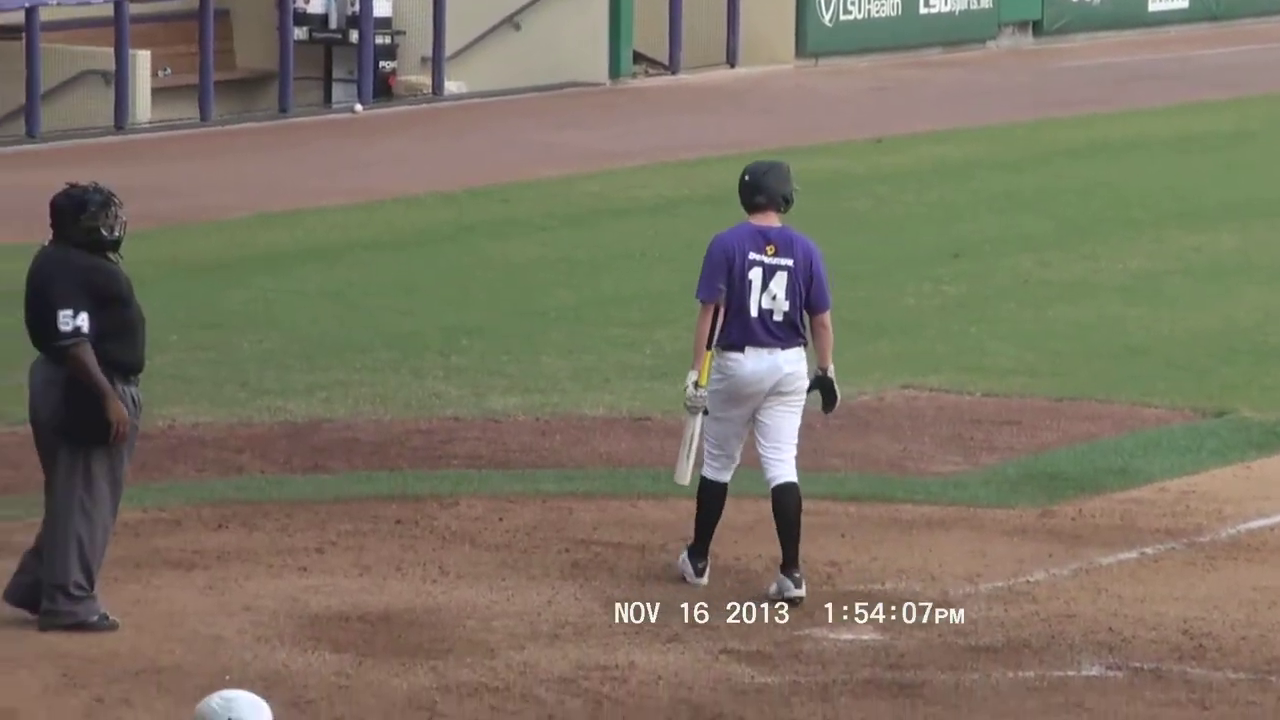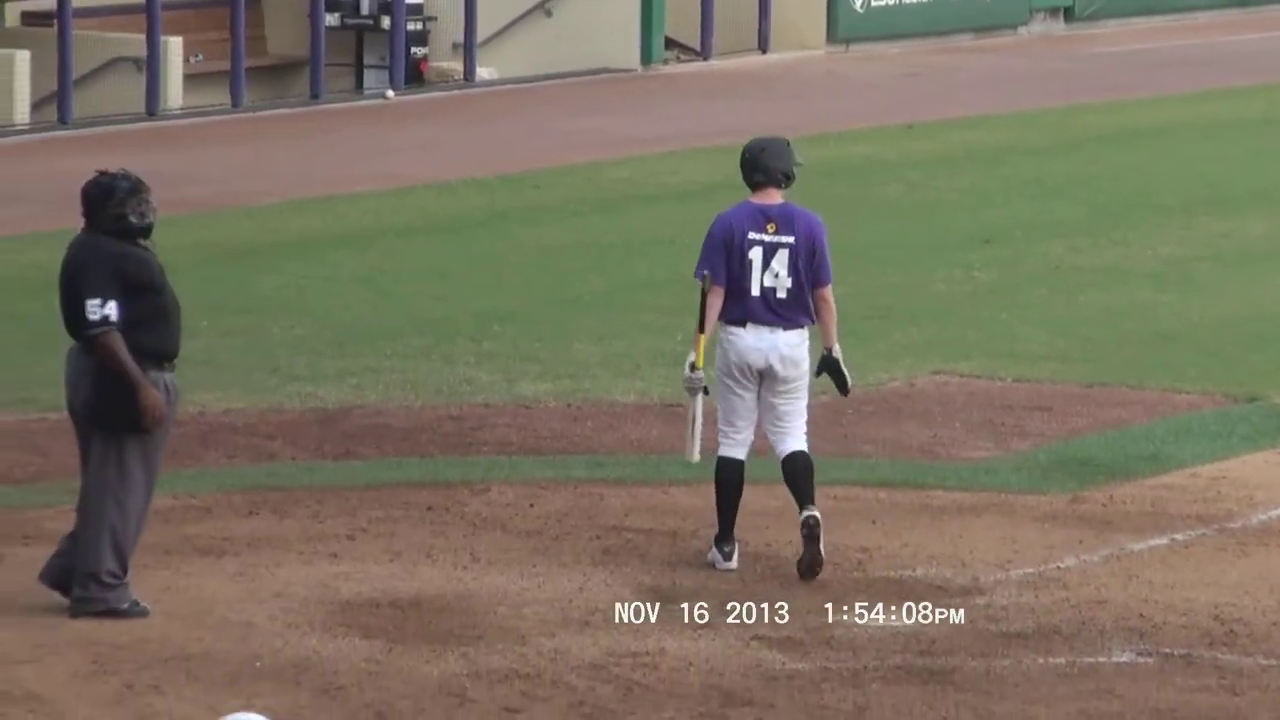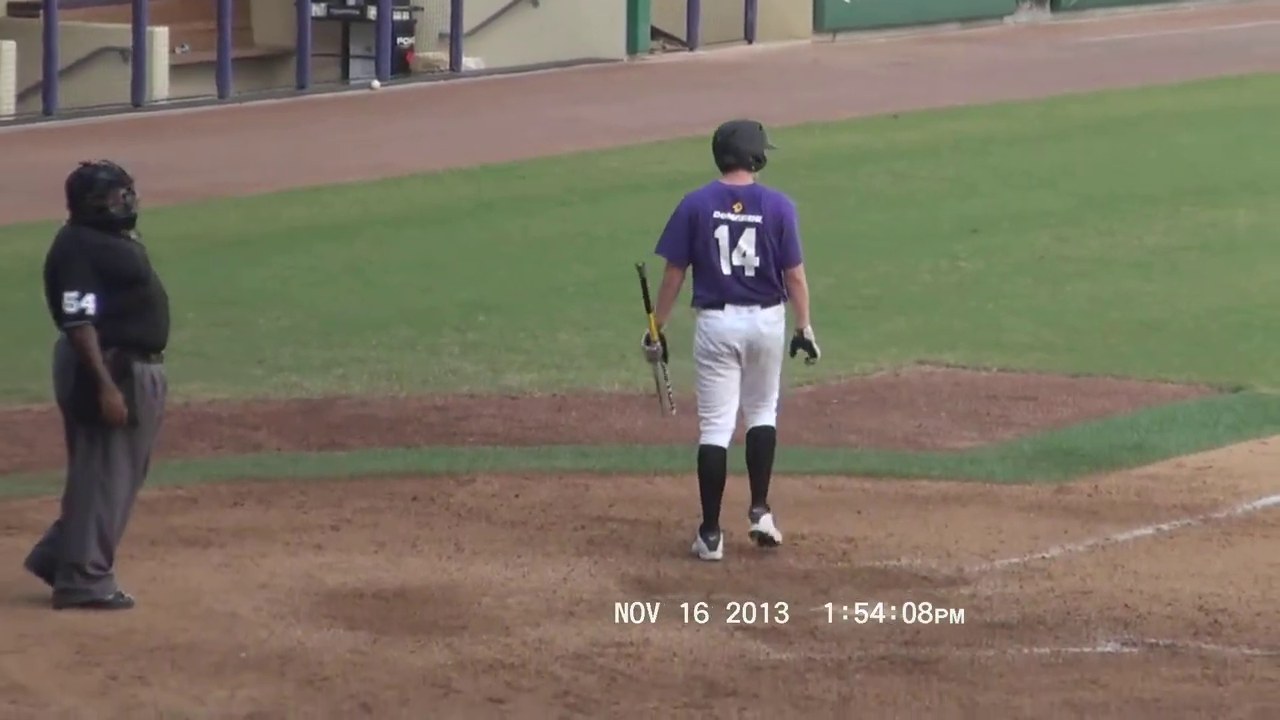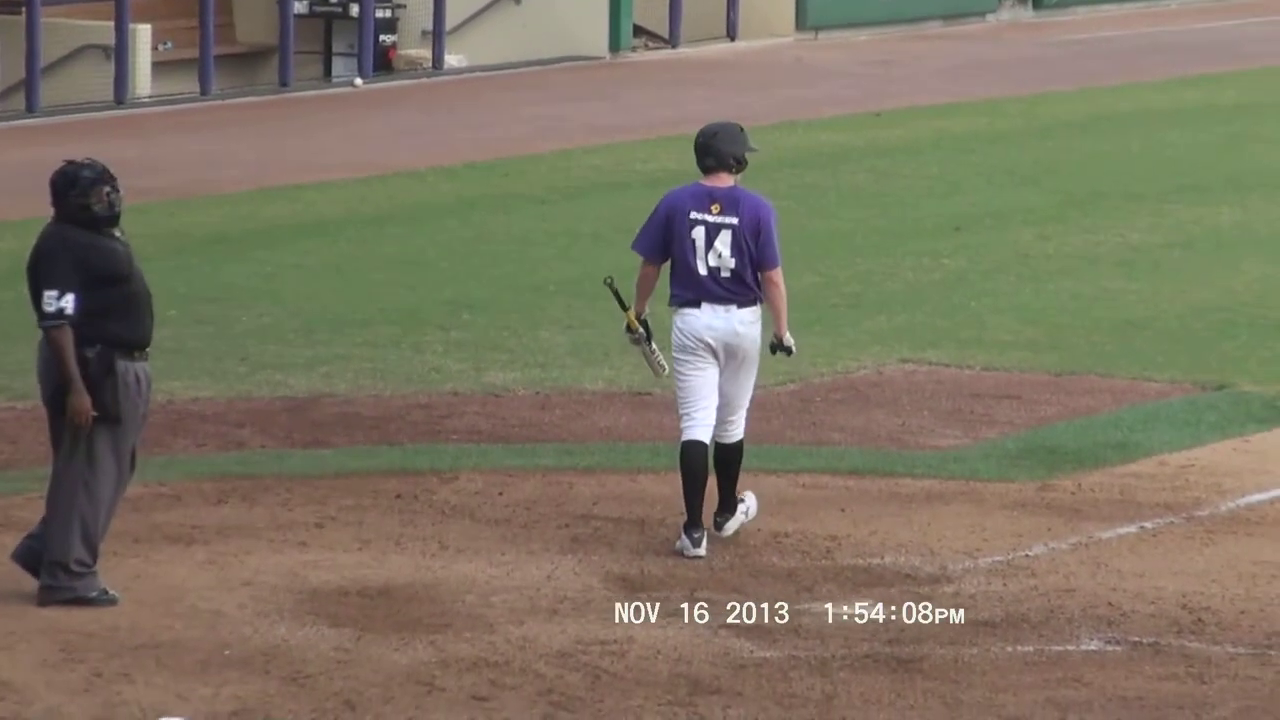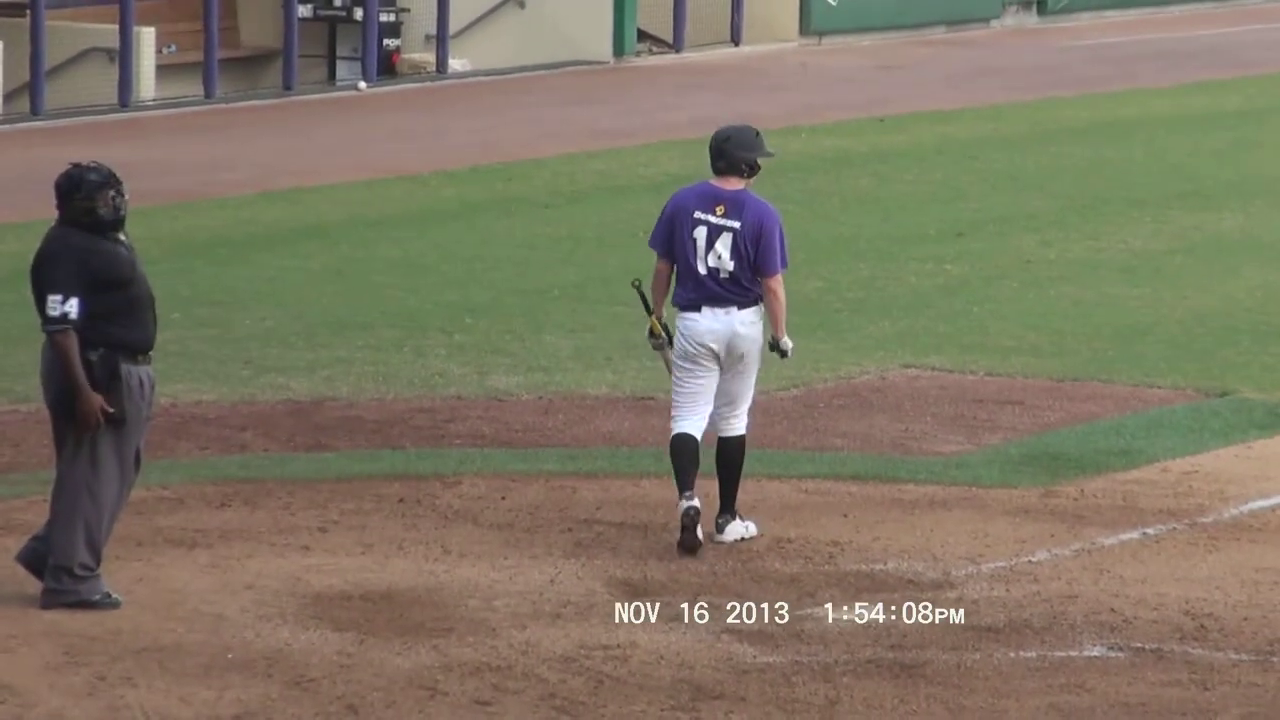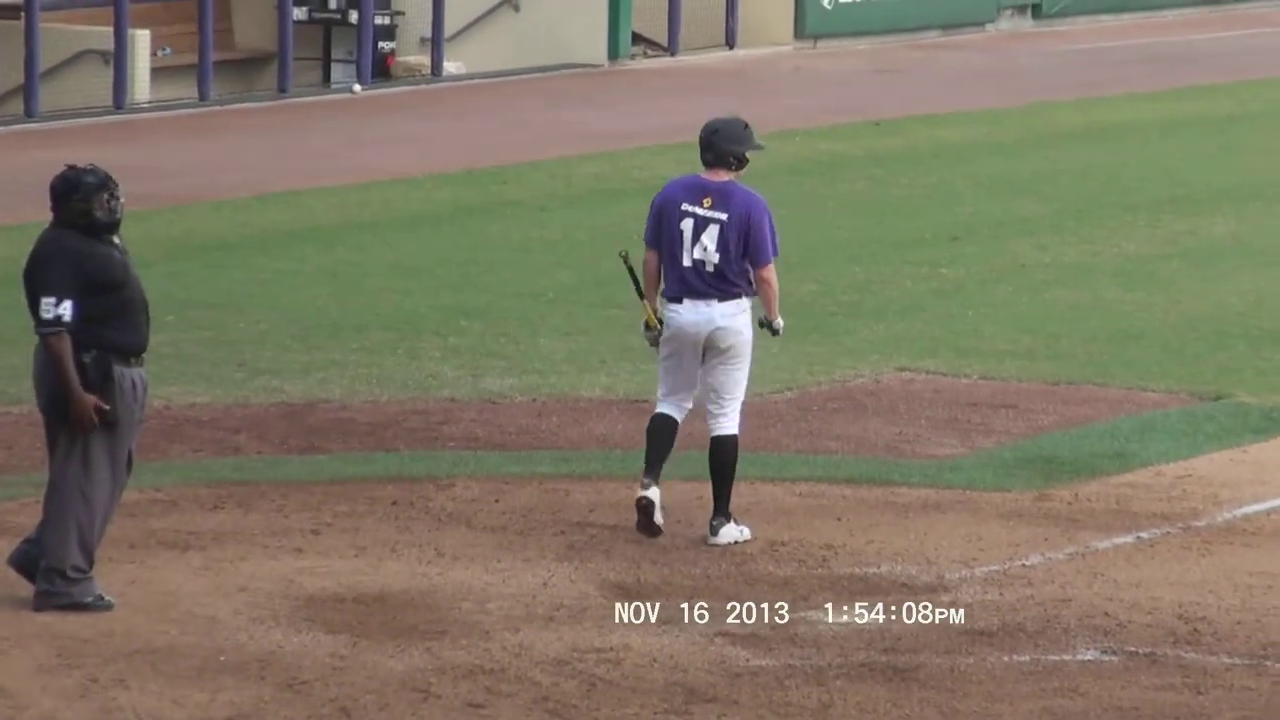
dt=0.2s
person 1, frame 1
left shoulder: (85, 259)
right shoulder: (63, 266)
right elbow: (72, 341)
left wrist: (114, 394)
right wrist: (110, 398)
left hip: (100, 389)
right hip: (82, 392)
left knee: (91, 493)
right knee: (85, 495)
left ankle: (38, 584)
right ankle: (67, 600)
person 1, frame 2
left shoulder: (124, 245)
right shoulder: (94, 255)
right elbow: (101, 330)
left wrist: (151, 382)
right wrist: (143, 385)
left hip: (143, 376)
right hip: (119, 380)
left knee: (129, 480)
right knee: (118, 483)
left ankle: (74, 569)
right ankle: (100, 587)
person 1, frame 3
left shoulder: (116, 236)
right shoulder: (77, 247)
right elbow: (78, 323)
left wrist: (143, 374)
right wrist: (106, 386)
left hip: (137, 368)
right hip: (108, 370)
left knee: (123, 470)
right knee: (103, 474)
left ankle: (59, 557)
right ankle: (84, 578)
person 1, frame 4
left shoulder: (104, 234)
right shoulder: (60, 245)
right elbow: (56, 323)
left wrist: (131, 368)
right wrist: (75, 388)
left hip: (122, 366)
right hip: (92, 369)
left knee: (112, 468)
right knee: (87, 472)
left ankle: (45, 551)
right ankle: (68, 576)
person 1, frame 5
left shoulder: (108, 238)
right shoulder: (63, 249)
right elbow: (60, 327)
left wrist: (134, 373)
right wrist: (83, 390)
left hip: (125, 370)
right hip: (95, 372)
left knee: (117, 471)
right knee: (91, 475)
left ankle: (50, 553)
right ankle: (71, 579)
person 1, frame 6
left shoulder: (102, 240)
right shoulder: (57, 251)
right elbow: (53, 329)
left wrist: (127, 376)
right wrist: (75, 391)
left hip: (118, 372)
right hip: (87, 375)
left knee: (108, 474)
right knee: (84, 477)
left ankle: (41, 557)
right ankle: (64, 581)
person 2, frame 1
left shoulder: (726, 243)
right shoulder: (805, 249)
left elbow: (710, 313)
right elbow: (821, 320)
left wrist: (695, 373)
right wrist: (826, 372)
left hip: (737, 364)
right hip: (788, 366)
left knee: (718, 463)
right knee: (781, 467)
left ankle: (698, 558)
right ankle: (791, 572)
person 2, frame 2
left shoulder: (728, 223)
right shoulder: (808, 224)
left elbow: (714, 293)
right elbow: (823, 296)
left wrist: (697, 352)
right wrist: (832, 350)
left hip: (739, 342)
right hip: (791, 343)
left knee: (733, 442)
right knee: (791, 438)
left ankle: (725, 544)
right ankle: (808, 513)
person 2, frame 3
left shoulder: (695, 204)
right shoulder: (778, 205)
left elbow: (674, 273)
right elbow: (794, 275)
left wrist: (656, 328)
right wrist: (804, 329)
left hip: (715, 324)
right hip: (766, 322)
left knee: (715, 427)
right knee: (761, 413)
left ankle: (710, 533)
right ankle: (759, 509)
person 2, frame 4
left shoulder: (674, 203)
right shoulder: (757, 208)
left elbow: (650, 268)
right elbow: (771, 278)
left wrist: (638, 315)
right wrist: (782, 331)
left hip: (692, 322)
right hip: (742, 323)
left knee: (696, 425)
right knee: (731, 423)
left ankle: (694, 530)
right ankle: (727, 512)
person 2, frame 5
left shoulder: (682, 202)
right shoulder: (762, 213)
left elbow: (662, 267)
right elbow: (772, 285)
left wrist: (656, 318)
right wrist: (781, 335)
left hip: (694, 323)
right hip: (742, 325)
left knee: (688, 419)
right knee: (733, 420)
left ankle: (688, 498)
right ankle: (727, 518)
person 2, frame 6
left shoulder: (671, 193)
right shoulder: (750, 204)
left elbow: (652, 259)
right elbow: (764, 274)
left wrist: (651, 312)
right wrist: (773, 316)
left hip: (680, 314)
right hip: (730, 317)
left knee: (671, 402)
right knee: (724, 416)
left ankle: (649, 481)
right ankle: (721, 520)
